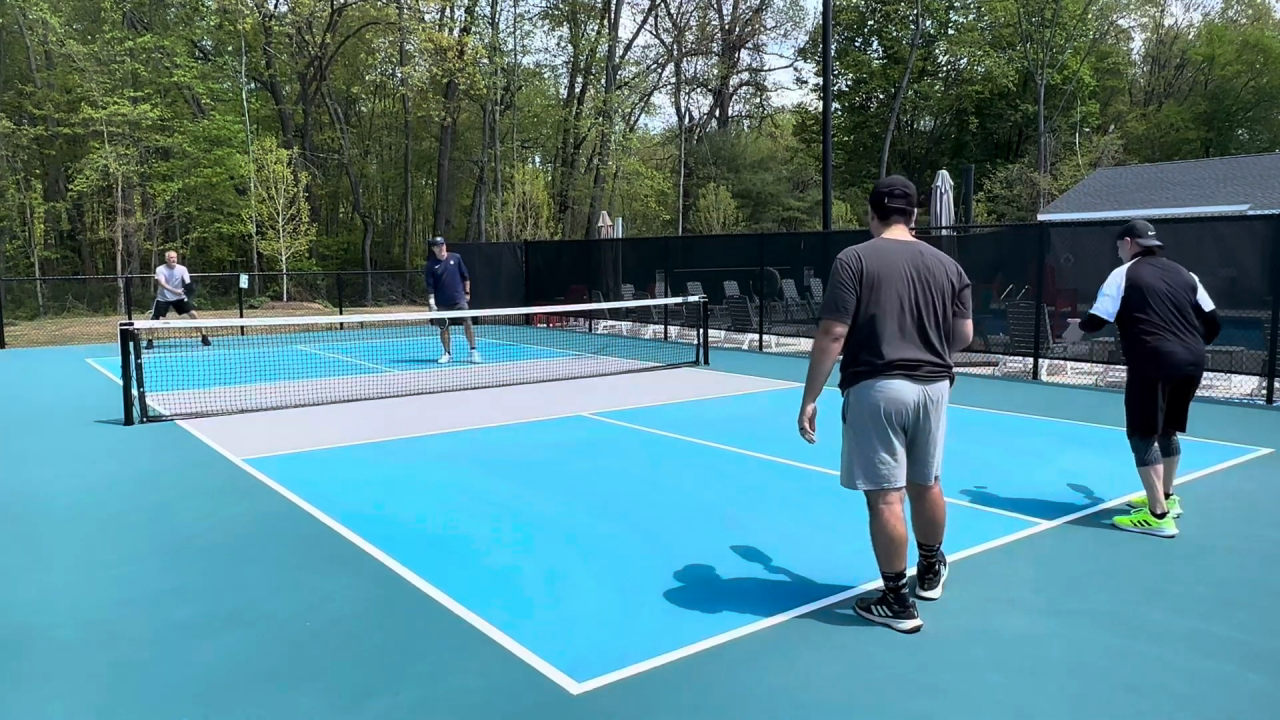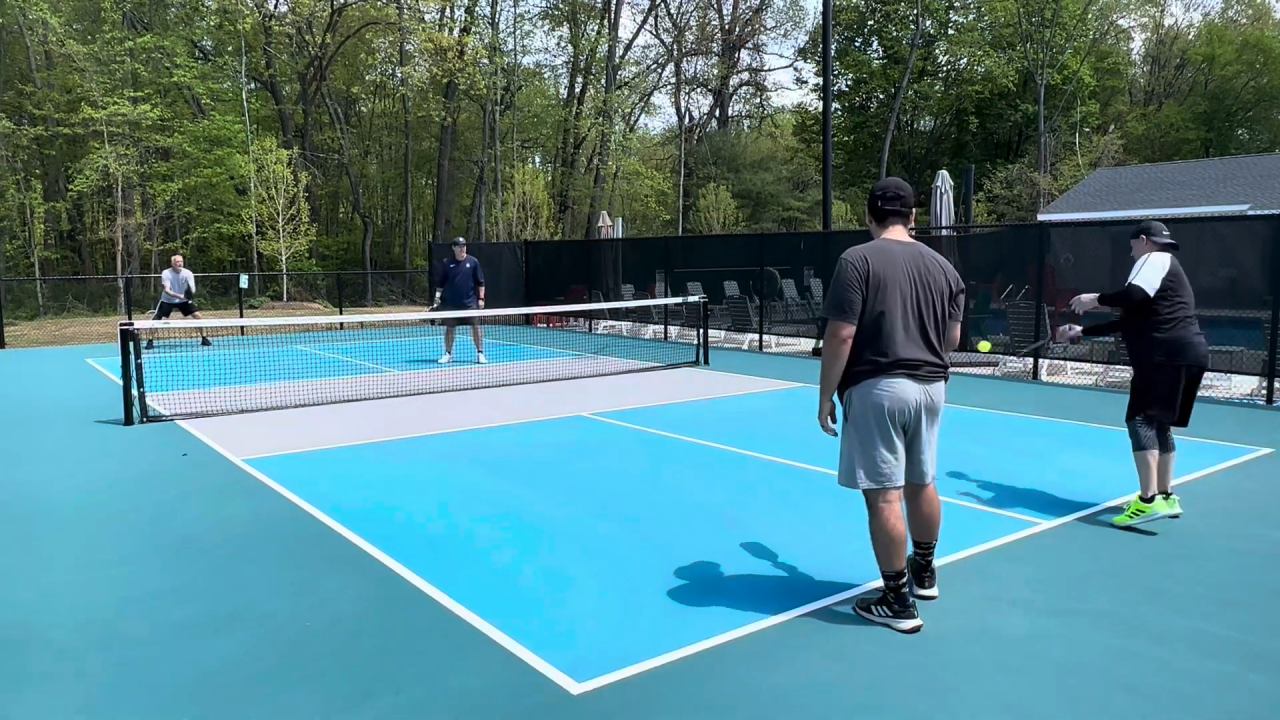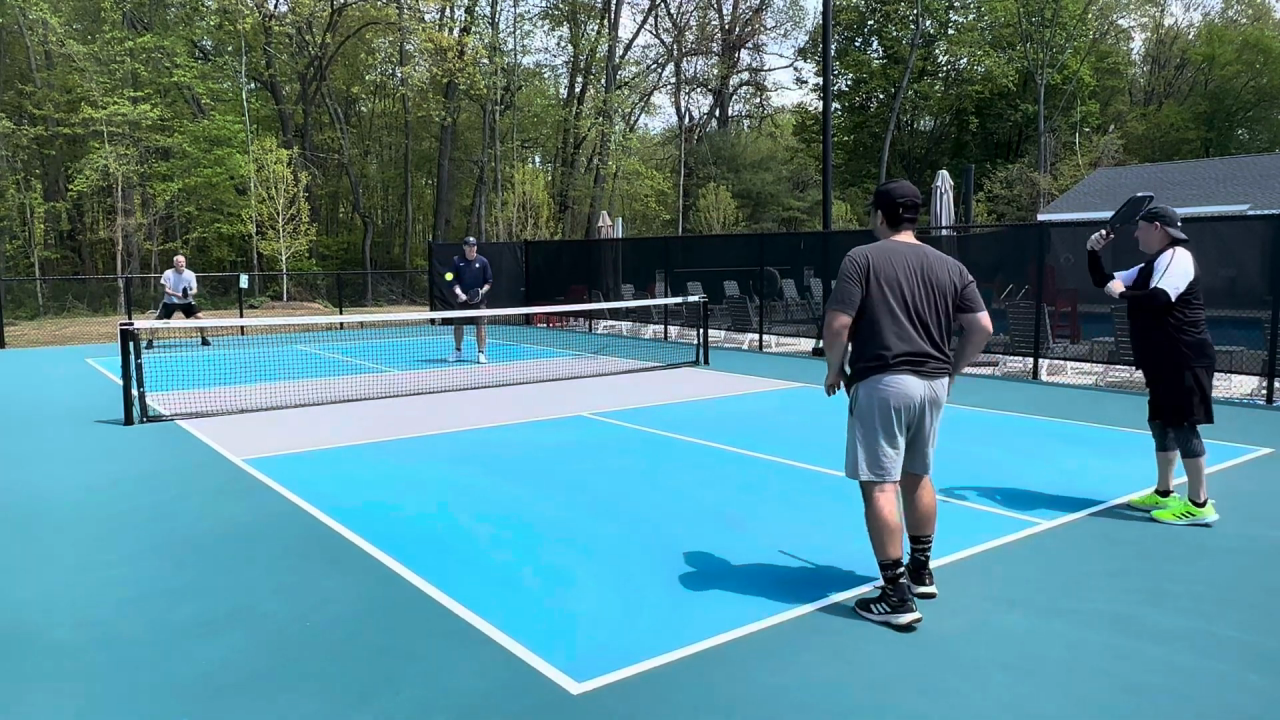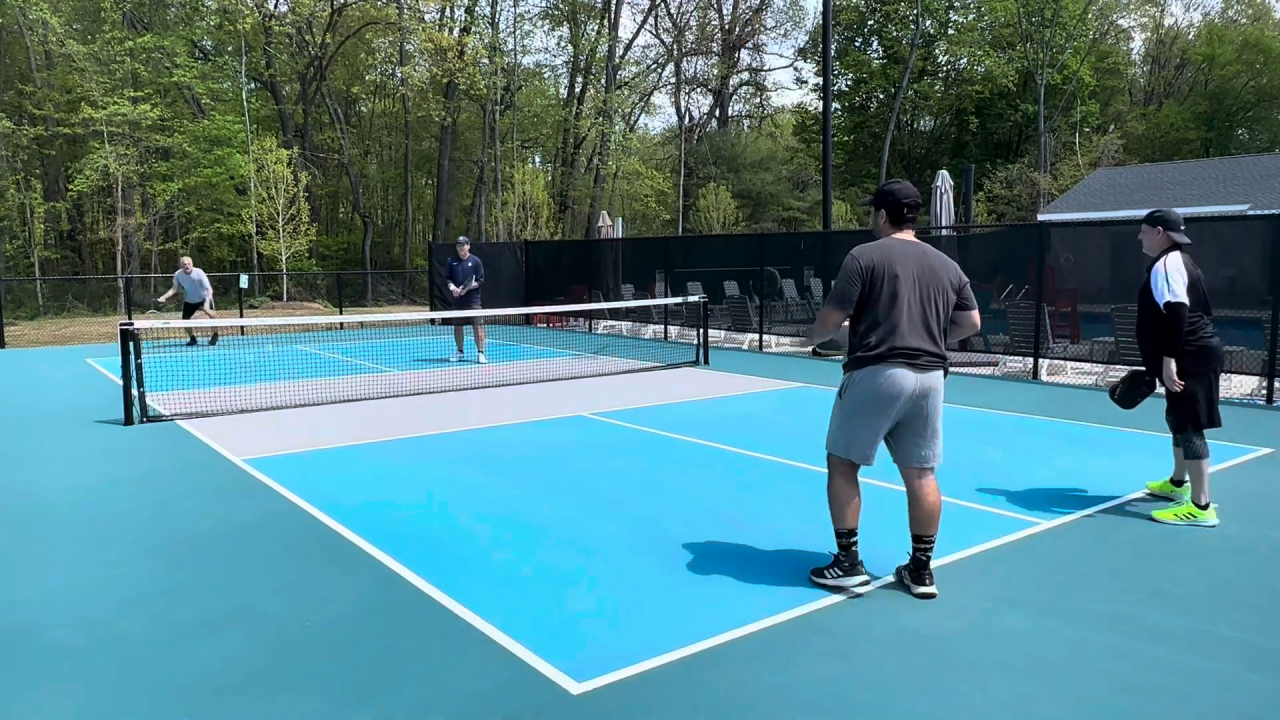
dt=0.4s
person 1, frame 1
left shoulder: (854, 260)
right shoulder: (947, 265)
left elbow: (832, 335)
right elbow: (964, 335)
left wrist: (809, 399)
left hip: (876, 390)
right hip: (932, 387)
left knee: (885, 496)
right knee: (926, 485)
left ankle: (898, 602)
right ankle: (929, 572)
person 1, frame 2
left shoulder: (857, 260)
right shoulder: (942, 266)
left elbow: (840, 336)
right elbow: (952, 338)
left wrist: (825, 396)
left hip: (876, 389)
right hip: (929, 387)
left knee: (884, 495)
right knee: (921, 484)
left ankle: (898, 601)
right ankle: (925, 573)
person 1, frame 3
left shoulder: (862, 259)
right shoulder: (950, 266)
left elbow: (837, 325)
right elbow: (981, 329)
left wrist: (835, 370)
right wrist: (952, 368)
left hip: (882, 384)
right hip: (932, 383)
left knee: (880, 487)
right knee: (918, 478)
left ankle: (897, 596)
right ankle: (921, 571)
person 1, frame 4
left shoulder: (865, 256)
right shoulder: (946, 264)
left elbow: (831, 320)
right elbow: (970, 323)
left wrist: (812, 337)
left hip: (876, 375)
right hip: (928, 377)
left knee: (843, 464)
right knee: (921, 474)
left ankle: (848, 561)
right ankle: (921, 569)
person 2, frame 1
left shoulder: (1123, 275)
right shoulder: (1184, 274)
left elbow: (1098, 319)
right elbow: (1212, 322)
left wrist: (1078, 328)
right wrist: (1189, 345)
left hip: (1153, 365)
right hip: (1190, 363)
left knee: (1142, 434)
right knee: (1165, 430)
left ankle: (1158, 515)
right ankle: (1166, 498)
person 2, frame 2
left shoulder: (1154, 260)
right shoulder: (1166, 270)
left elbow: (1134, 297)
right elbow: (1129, 321)
left wrist: (1094, 299)
right wrist: (1082, 332)
left hip: (1166, 355)
right hip: (1189, 356)
left knee: (1140, 420)
right knee: (1159, 424)
left ankle: (1149, 500)
right ankle: (1165, 496)
person 2, frame 3
left shoulder: (1177, 258)
right shoulder: (1150, 266)
left elbow: (1156, 299)
right elbow: (1105, 282)
left wrist: (1121, 292)
right wrist: (1094, 252)
left hip: (1184, 358)
right hip: (1165, 359)
left knee: (1181, 424)
right knee: (1161, 422)
left ankle: (1199, 504)
right ankle: (1164, 493)
person 2, frame 4
left shoulder: (1166, 265)
right shoulder: (1179, 262)
left elbow: (1176, 314)
left wrist: (1168, 359)
right wrist: (1162, 353)
left hip: (1189, 360)
right hip: (1193, 358)
left knee: (1188, 427)
right knee: (1178, 420)
left ankle: (1201, 507)
right ankle: (1179, 483)
